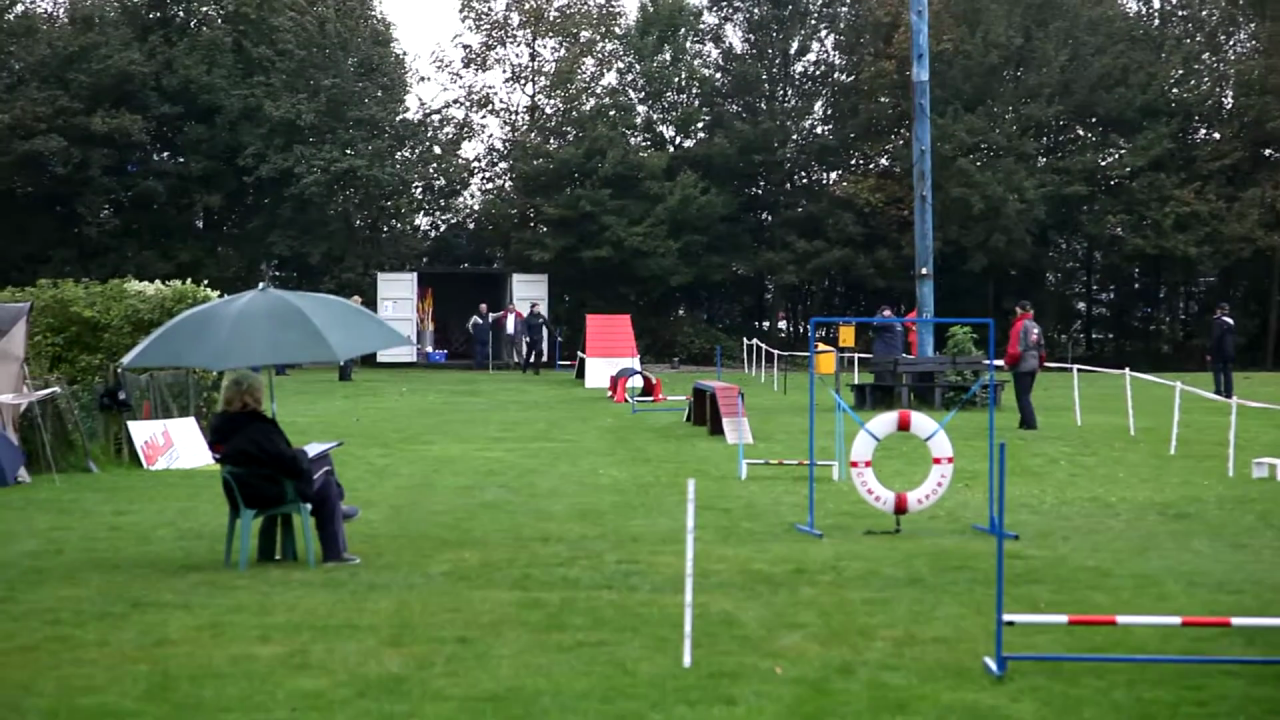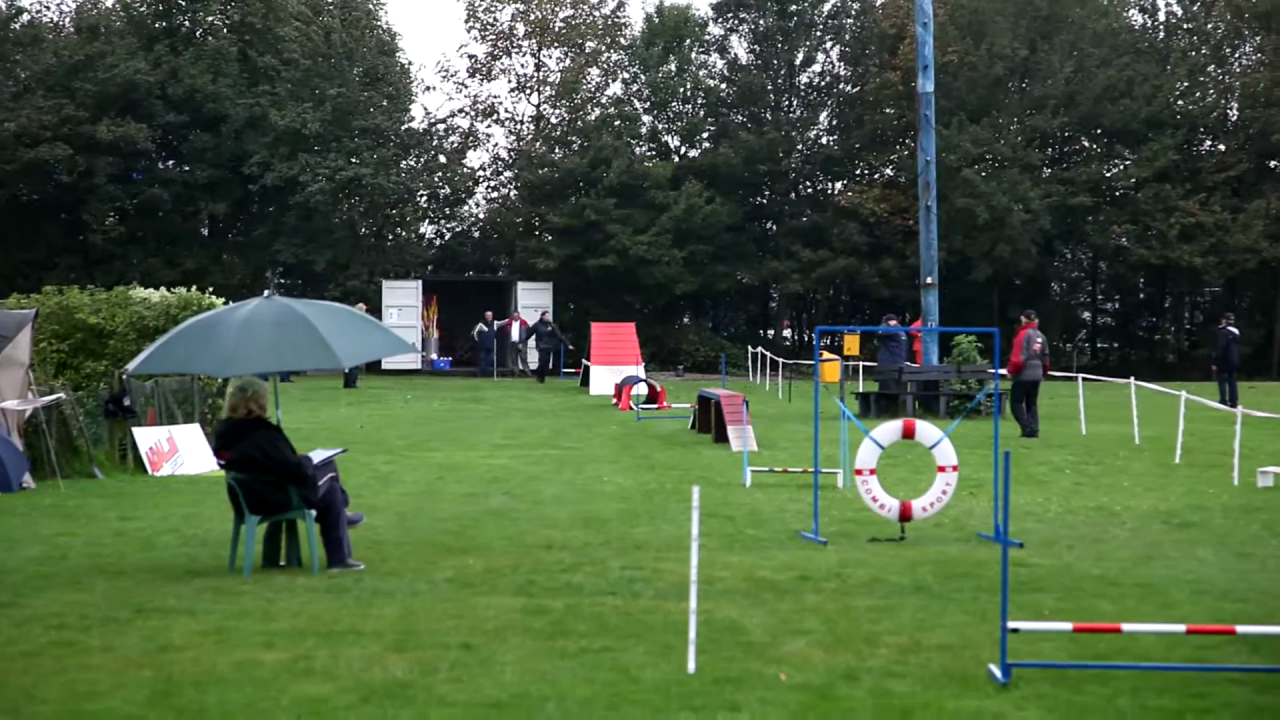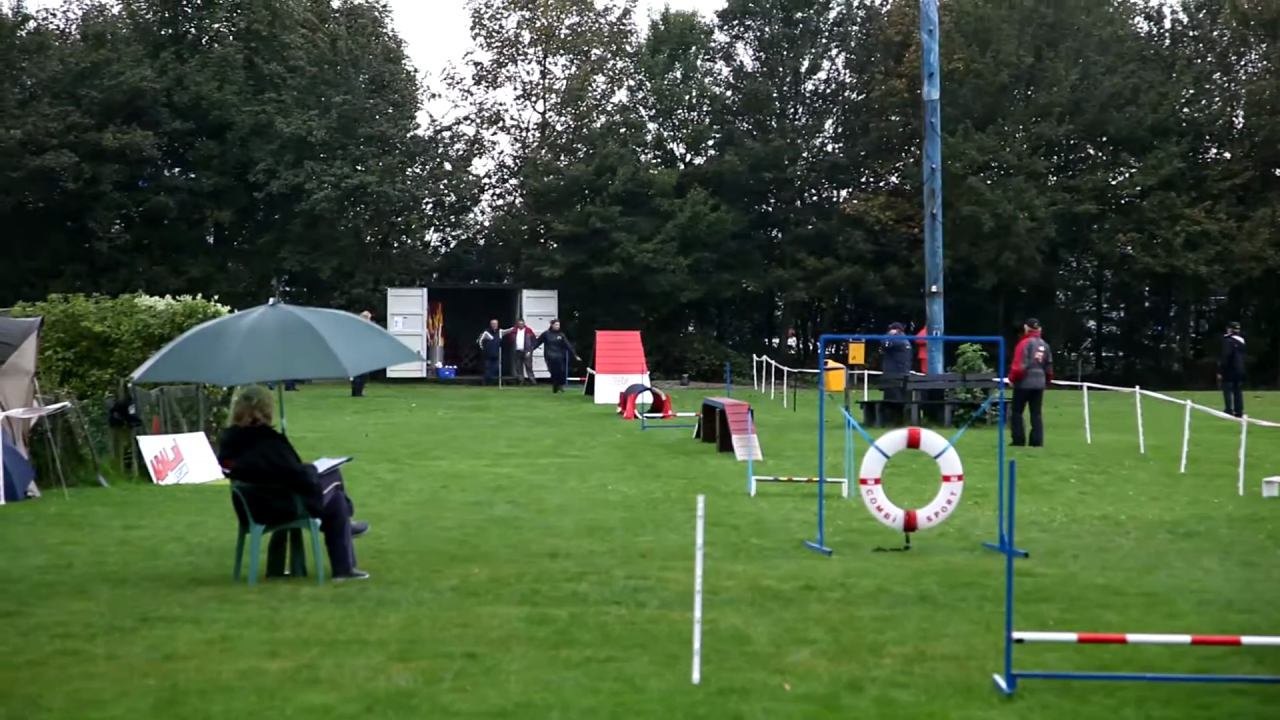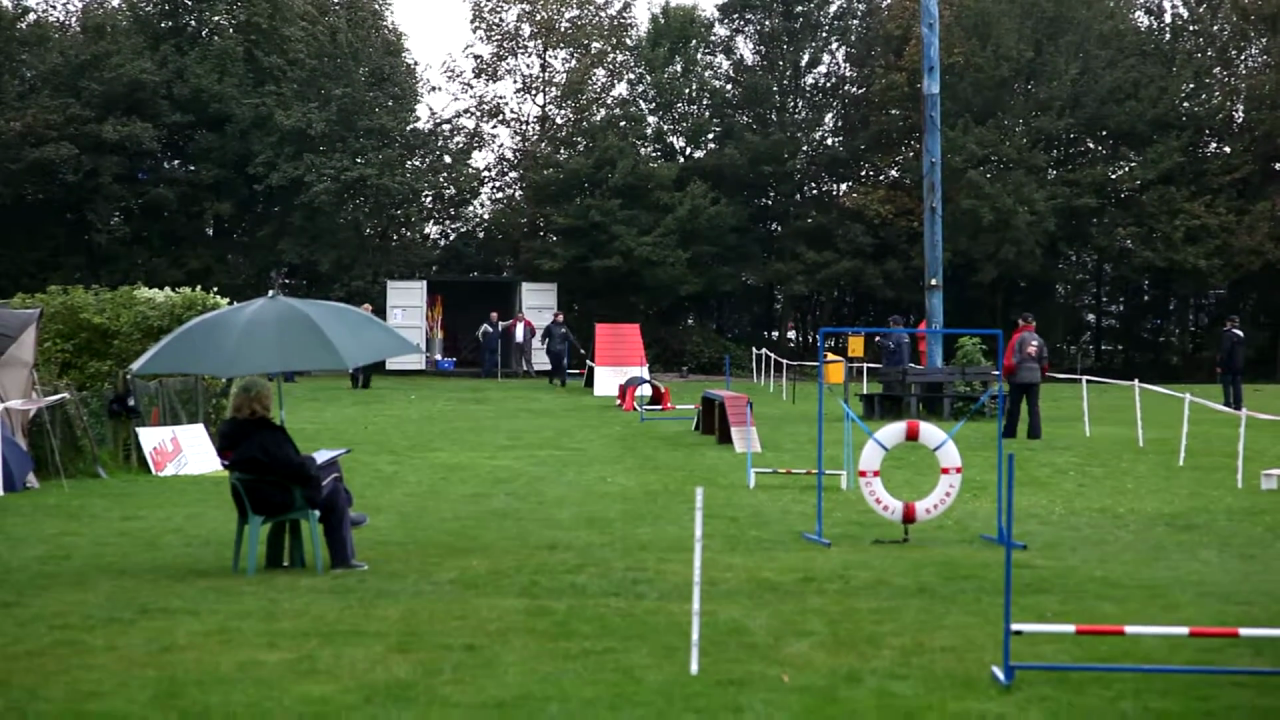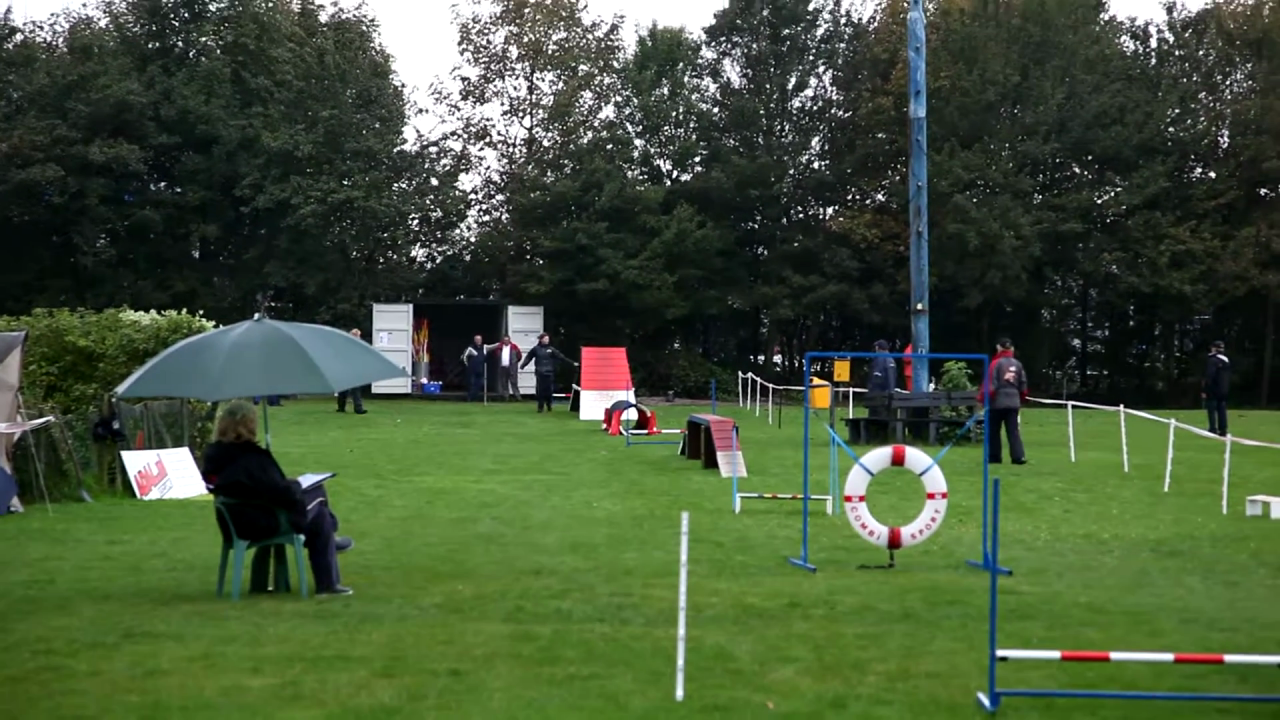
dt=0.2s
person 1, frame 1
left shoulder: (219, 425)
right shoulder: (257, 428)
right elbow: (289, 462)
left wrist: (295, 455)
right wrist: (302, 454)
right hip: (269, 492)
right knee: (326, 485)
right ankle: (335, 552)
person 1, frame 2
left shoulder: (224, 431)
right shoulder: (262, 435)
right elbow: (294, 469)
left wrist: (300, 461)
right wrist: (306, 461)
right hip: (273, 498)
right knee: (331, 492)
right ankle: (339, 558)
person 1, frame 3
left shoulder: (229, 439)
right shoulder: (267, 443)
right elbow: (298, 478)
left wrist: (306, 470)
right wrist: (312, 470)
right hip: (278, 507)
right knee: (335, 500)
right ankle: (344, 568)
person 1, frame 4
left shoulder: (227, 431)
right shoulder: (266, 435)
right elbow: (297, 469)
left wrist: (303, 461)
right wrist: (310, 461)
right hip: (277, 499)
right knee: (334, 492)
right ankle: (343, 559)
person 1, frame 5
left shoulder: (213, 455)
right shoulder: (251, 459)
right elbow: (282, 493)
left wrist: (289, 485)
right wrist: (295, 485)
right hip: (262, 523)
right knee: (319, 516)
right ankle: (327, 584)
